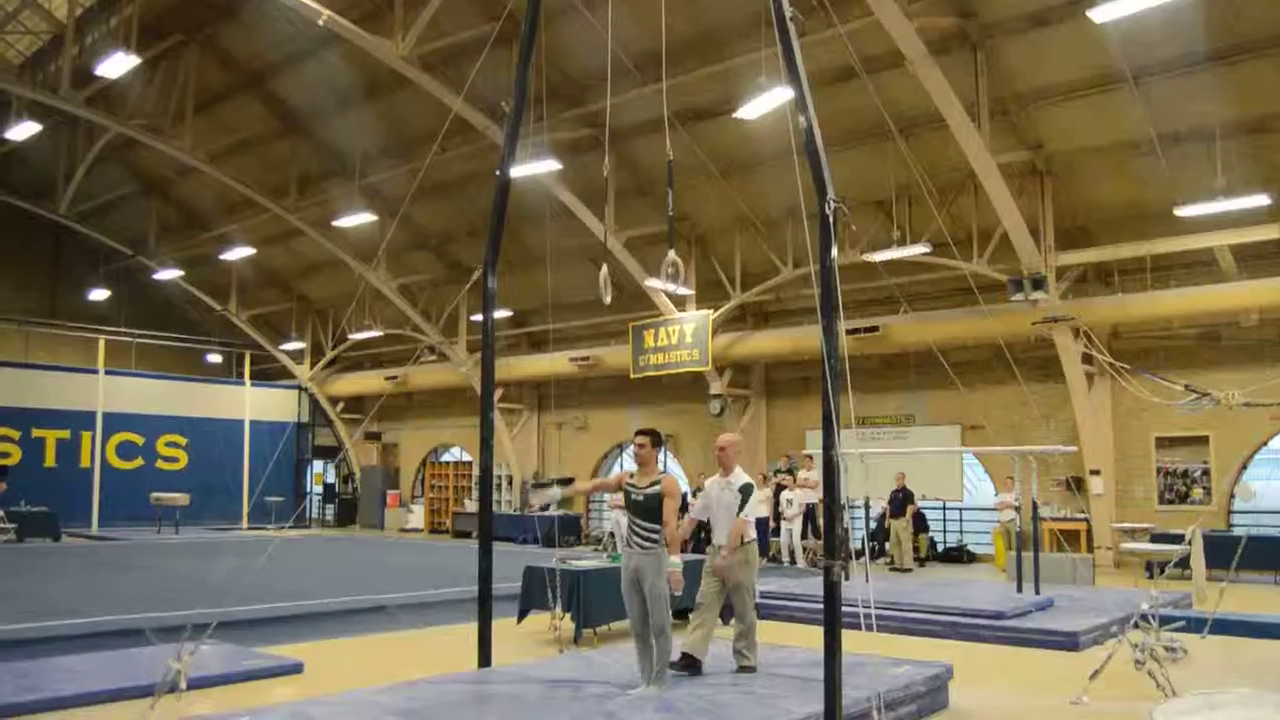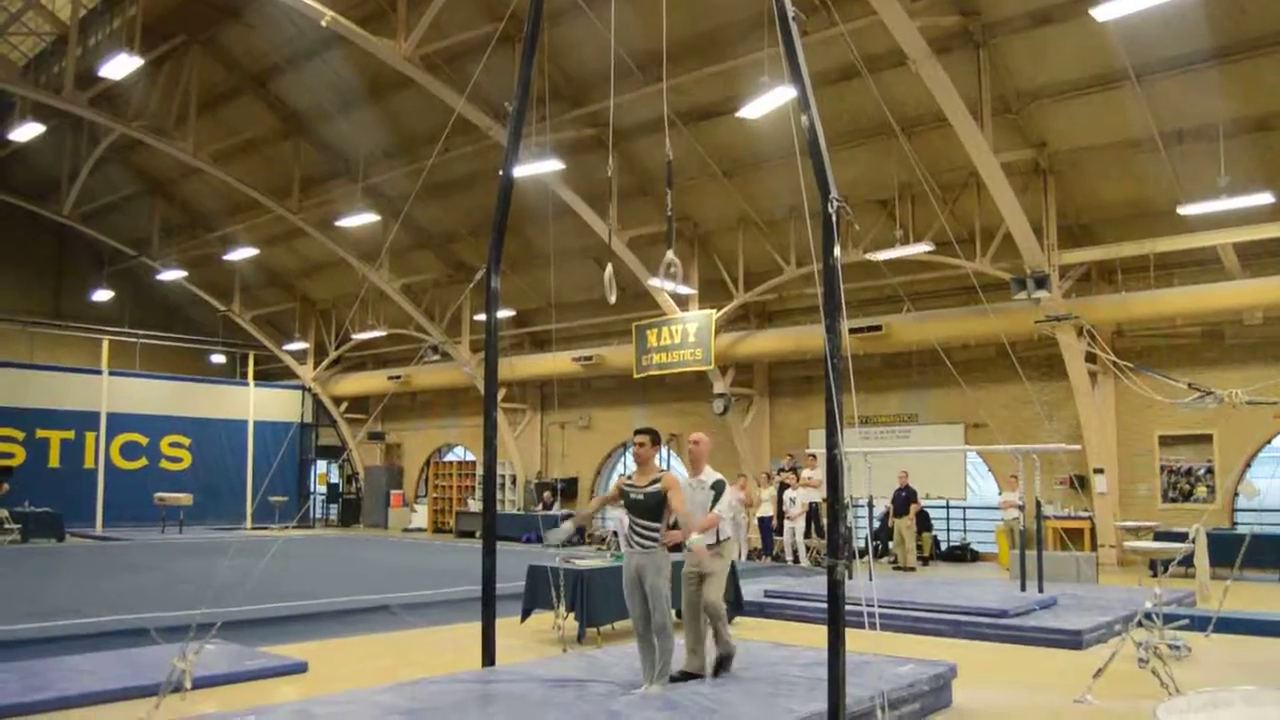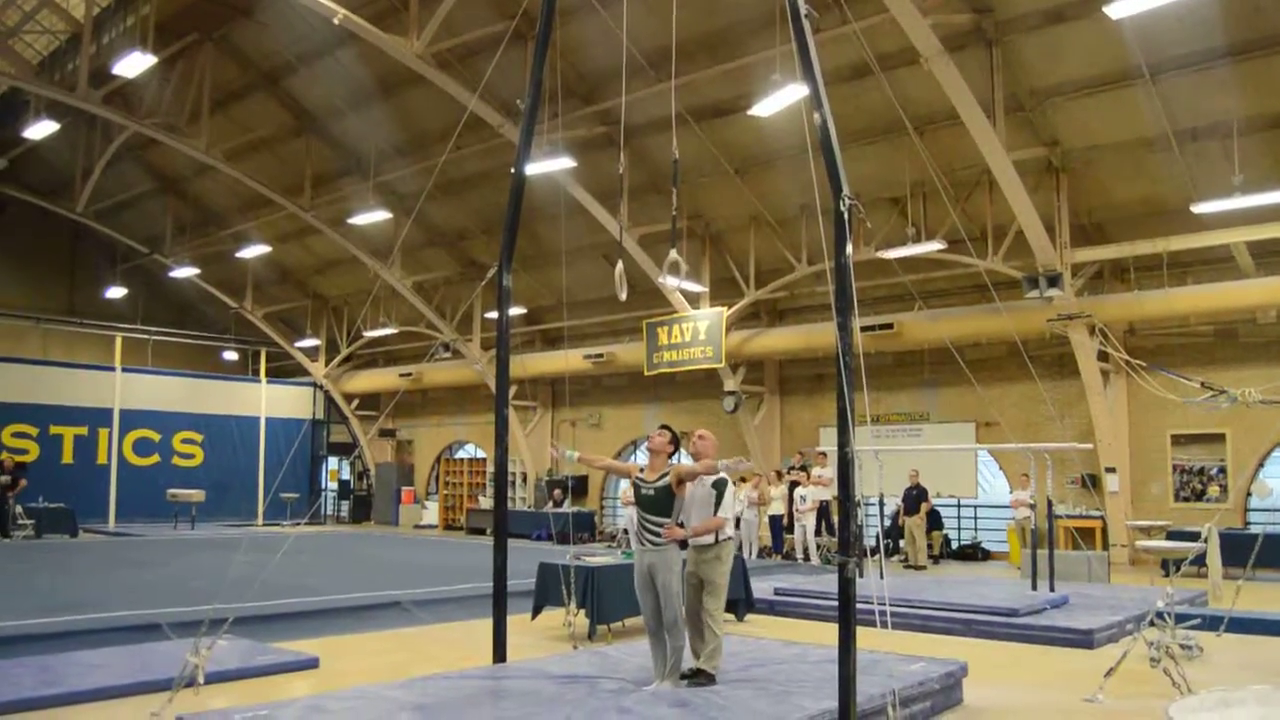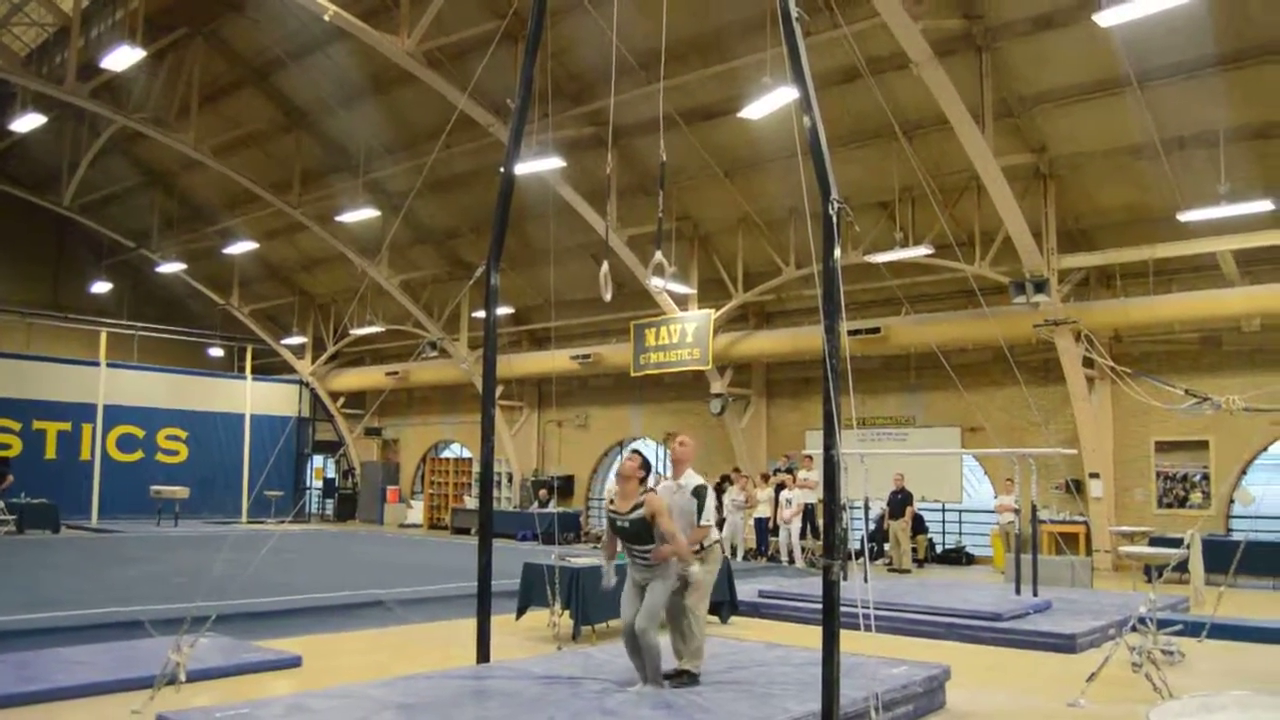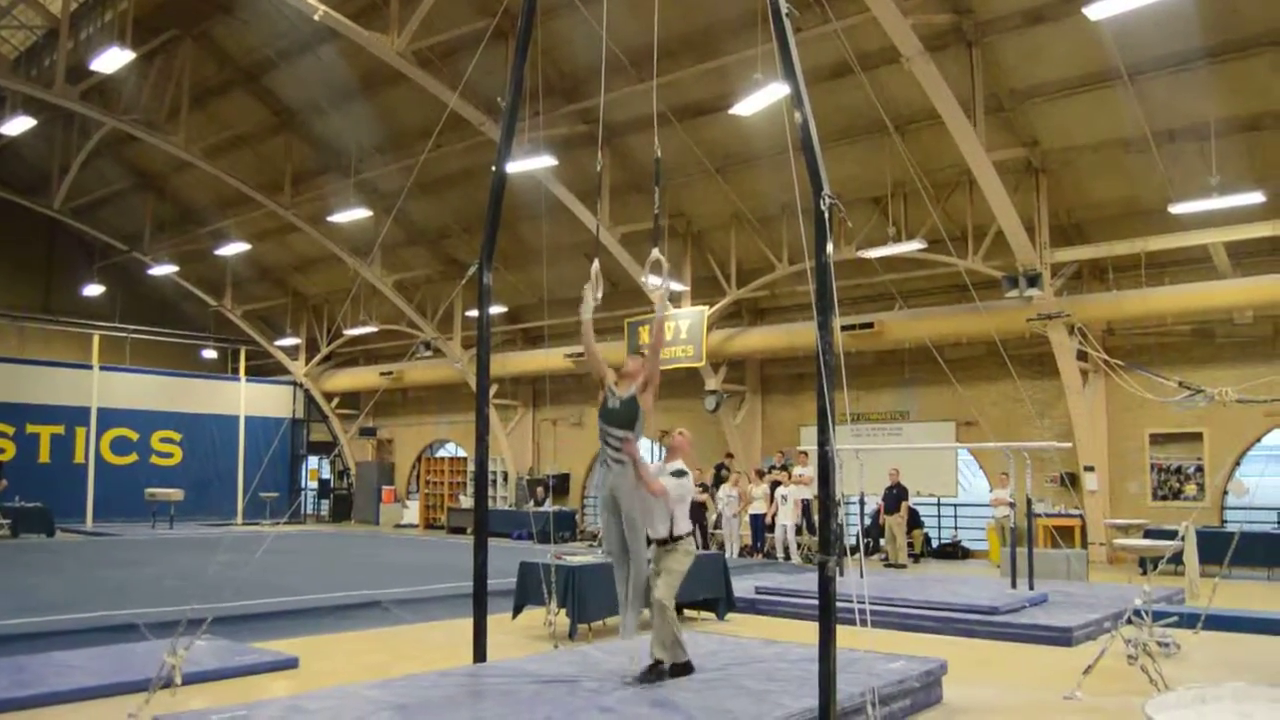
dt=0.5s
person 1, frame 1
left shoulder: (667, 483)
right shoulder: (625, 480)
left elbow: (671, 525)
right elbow: (591, 485)
left wrist: (675, 563)
right wrist: (558, 493)
left hip: (654, 559)
right hip: (629, 558)
left knee: (659, 625)
right knee: (638, 626)
left ankle: (659, 683)
right ankle: (646, 680)
person 1, frame 2
left shoulder: (667, 481)
right shoulder: (625, 481)
left elbow: (681, 511)
right elbow: (595, 504)
left wrist: (694, 538)
right wrist: (569, 526)
left hip: (654, 557)
right hip: (630, 558)
left knee: (660, 623)
right knee: (639, 624)
left ankle: (659, 681)
right ankle: (647, 679)
person 1, frame 3
left shoulder: (676, 473)
right shoulder: (634, 471)
left elbow: (700, 468)
right elbow: (601, 462)
left wrist: (723, 465)
right wrist: (570, 455)
left hip: (665, 555)
right hip: (641, 555)
left knee: (672, 621)
right knee: (651, 623)
left ankle: (672, 678)
right ankle: (659, 676)
person 1, frame 4
left shoulder: (652, 503)
right shoulder: (611, 503)
left elbow: (674, 537)
right elbow: (610, 540)
right wrist: (608, 569)
left hip: (659, 574)
right hip: (634, 573)
left knee: (643, 628)
right knee: (626, 628)
left ankle: (655, 681)
right ankle: (646, 679)
person 1, frame 5
left shoulder: (644, 388)
right shoulder: (608, 383)
left elbow: (656, 348)
right elbow: (590, 348)
left wrist: (659, 312)
right wrist: (587, 313)
left hip: (627, 475)
right hip: (604, 475)
left knee: (635, 545)
right knee: (616, 548)
left ankle: (634, 607)
right ankle: (625, 607)
person 2, frame 1
left shoulder: (745, 485)
right shoulder: (711, 484)
left elbow: (741, 523)
right elbow: (694, 517)
left wrist: (726, 555)
left hip: (741, 552)
right hip: (716, 550)
left knee: (744, 609)
right knee: (705, 603)
left ankle: (746, 661)
right ankle: (692, 656)
person 2, frame 2
left shoulder: (718, 482)
right shoulder: (681, 484)
left elbow: (713, 519)
left wrist: (684, 534)
left hip: (718, 549)
right hip: (693, 552)
left knee: (712, 599)
right knee: (690, 610)
left ankle: (725, 647)
right ankle: (693, 665)
person 2, frame 3
left shoulder: (720, 481)
left elbow: (719, 521)
right elbow: (678, 513)
left wrist: (685, 533)
left hip: (717, 550)
right hip: (694, 550)
left knee: (711, 610)
right knee: (692, 610)
left ankle: (708, 670)
right ankle: (700, 663)
person 2, frame 4
left shoulder: (699, 487)
right shoulder: (665, 488)
left elbow: (705, 530)
left hip: (706, 555)
left knee: (693, 608)
right knee: (674, 609)
left ankle: (692, 669)
right ankle: (683, 664)
person 2, frame 5
left shoulder: (682, 475)
right shoulder: (653, 470)
left elbow: (656, 489)
left wrist: (635, 457)
left hip: (678, 547)
right hip: (658, 546)
left knee: (661, 598)
right knee: (659, 603)
left ankle: (659, 661)
right ankle: (680, 661)
